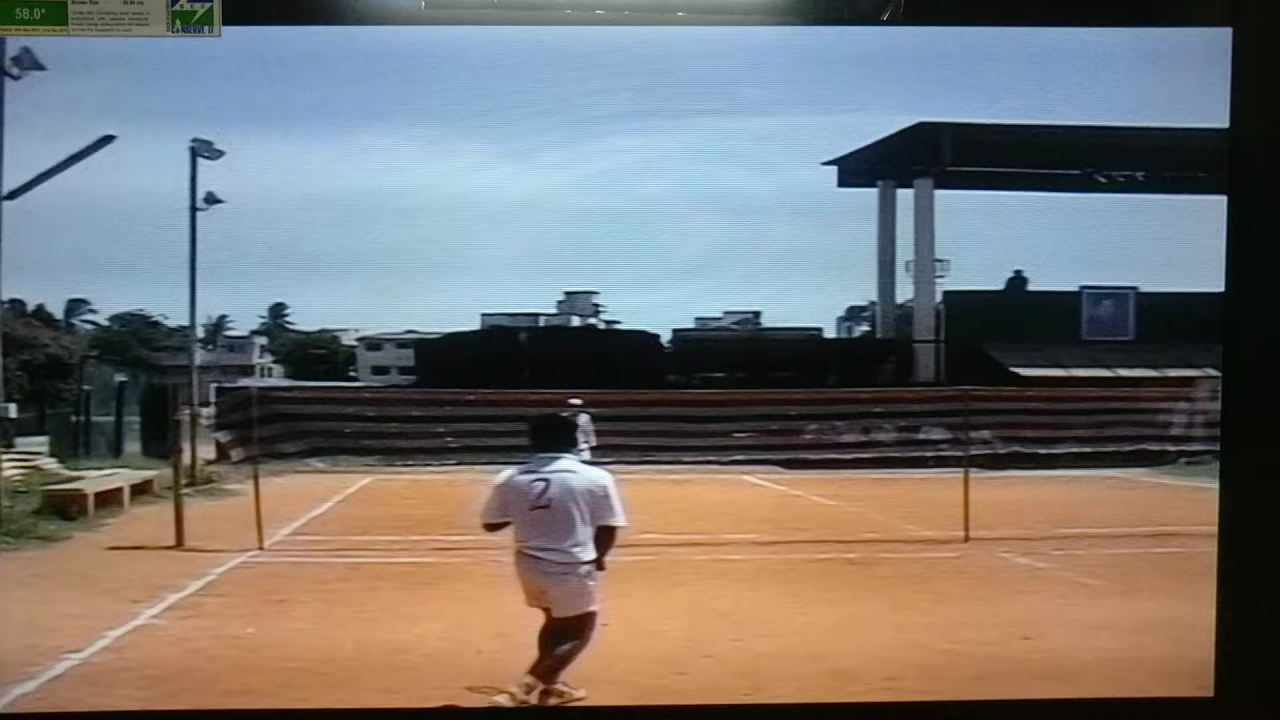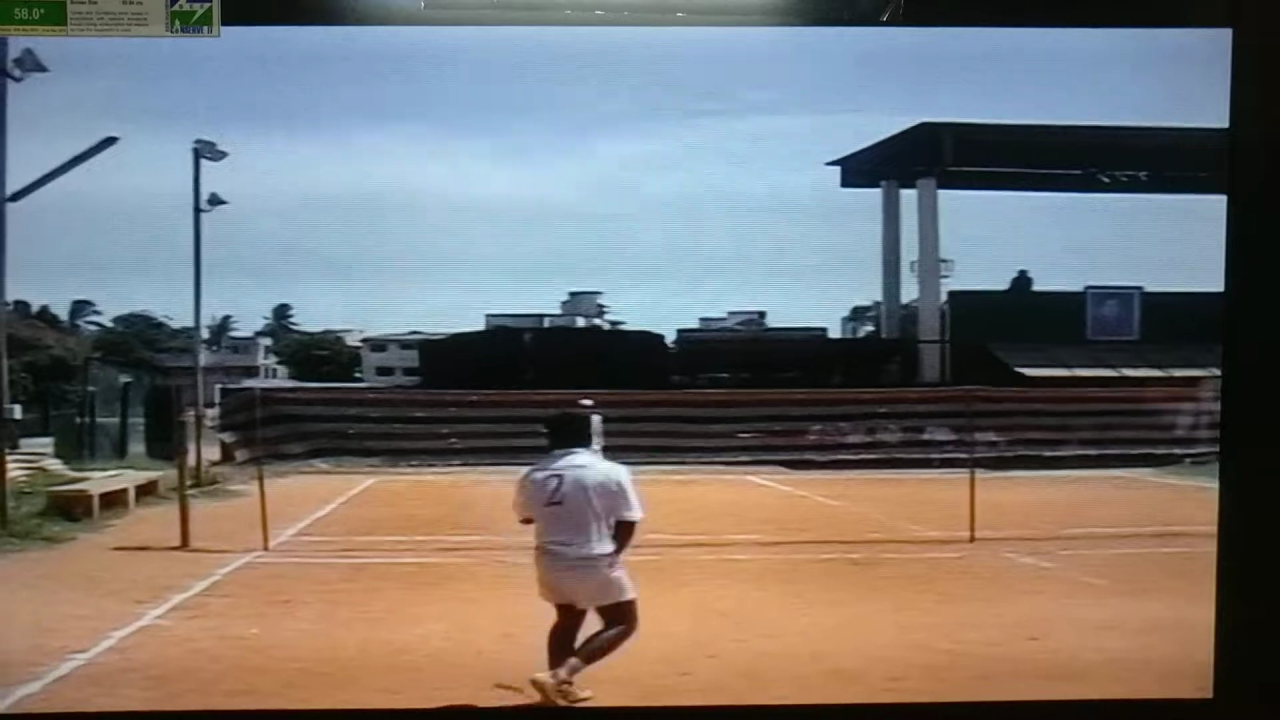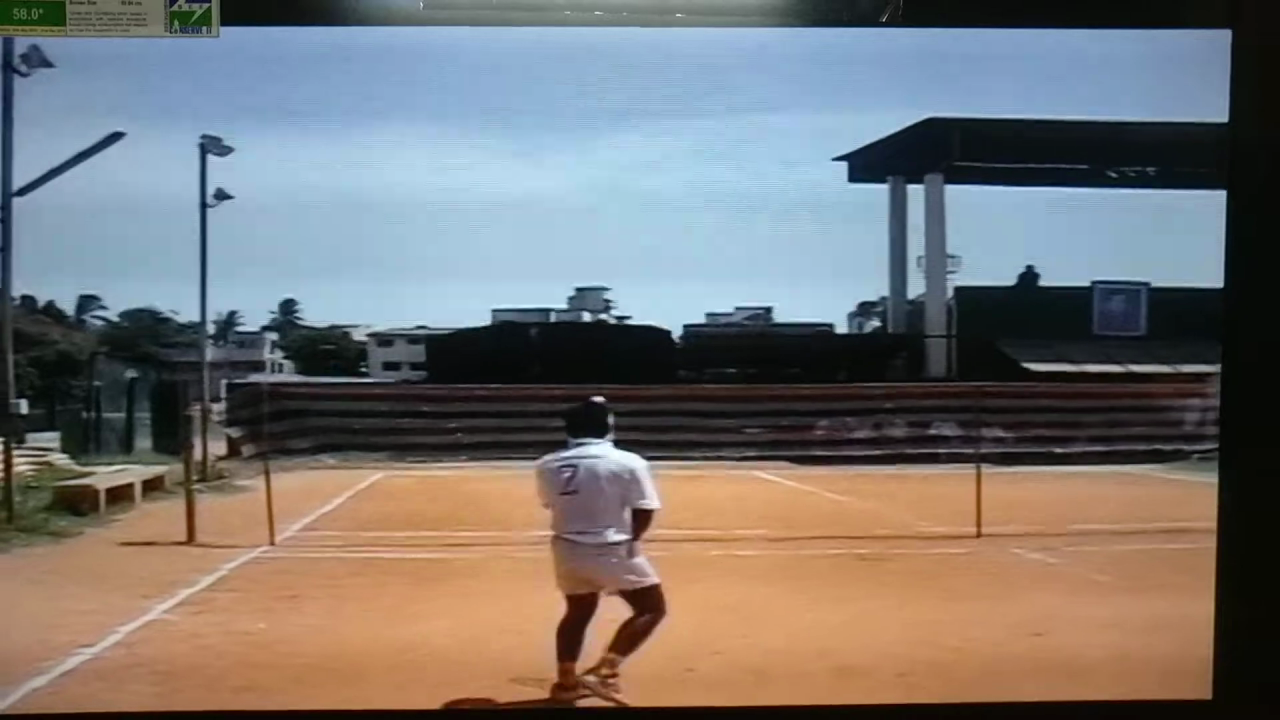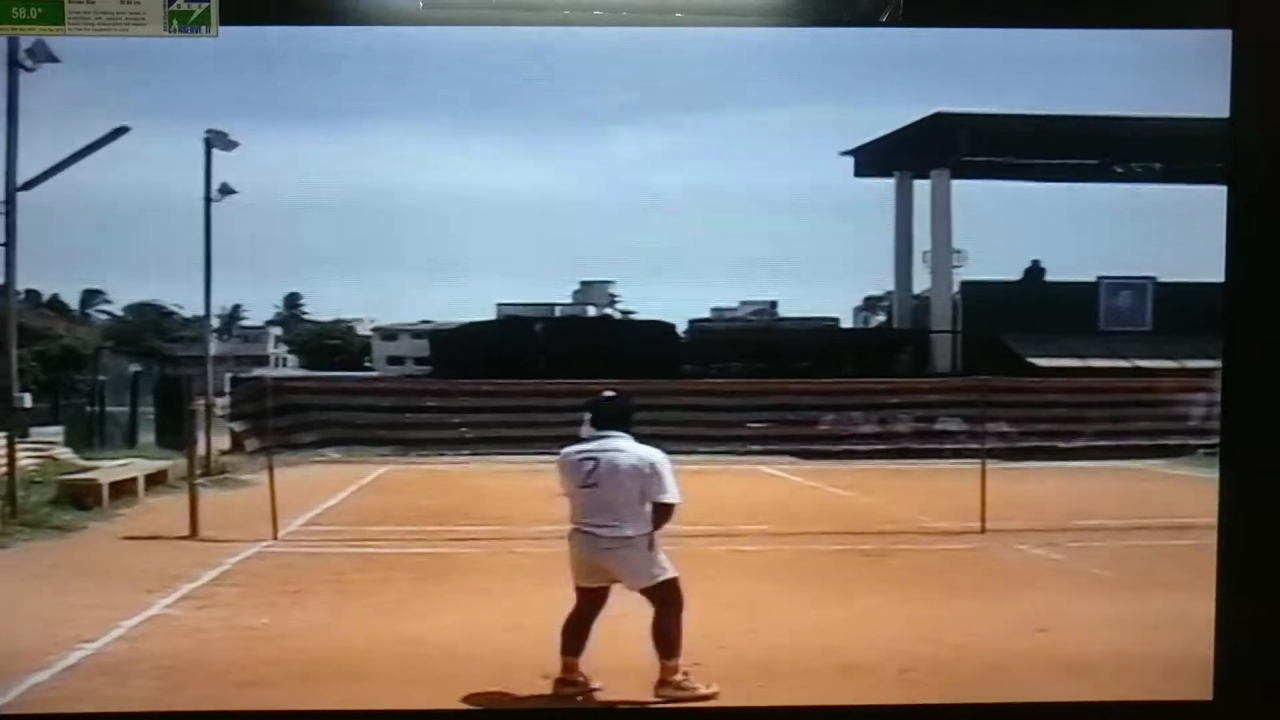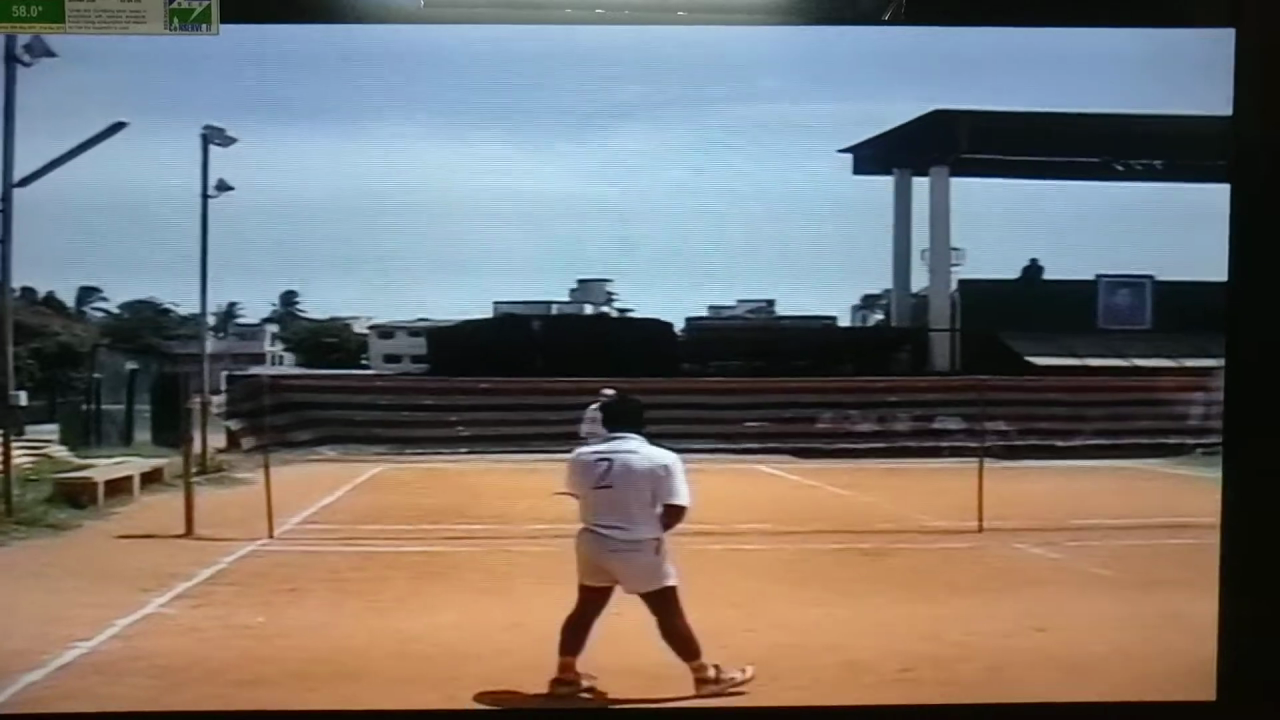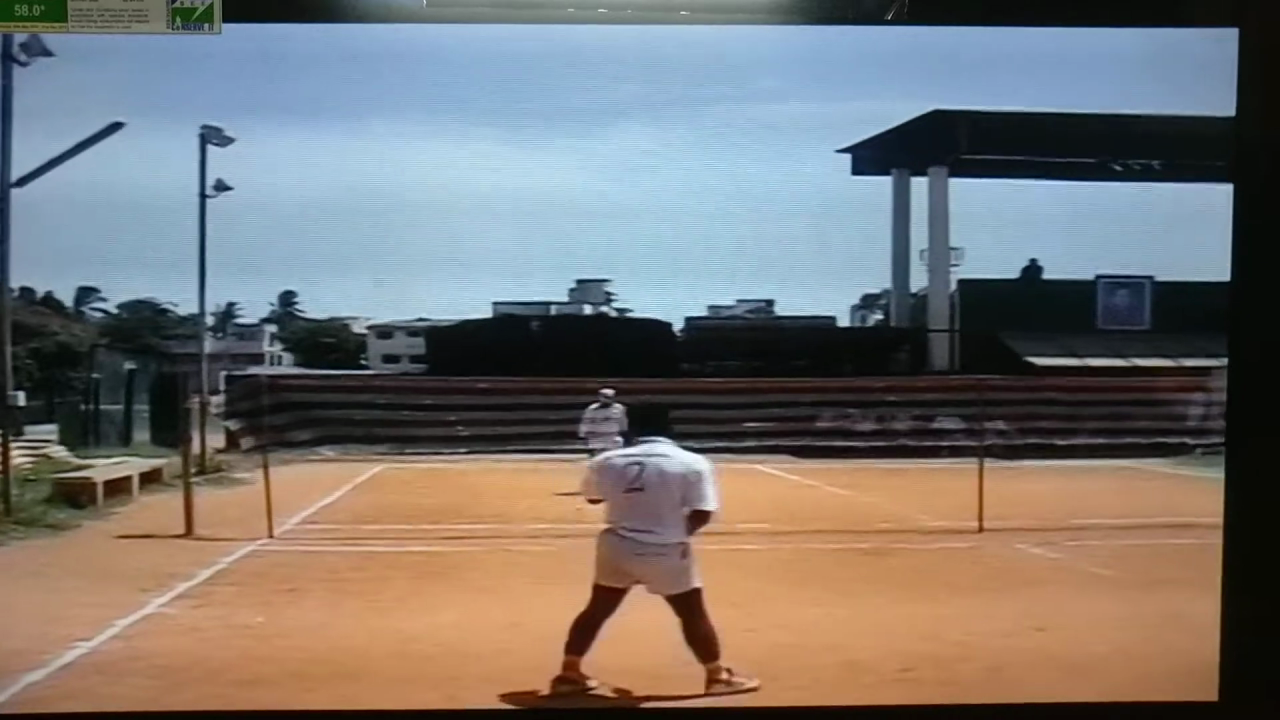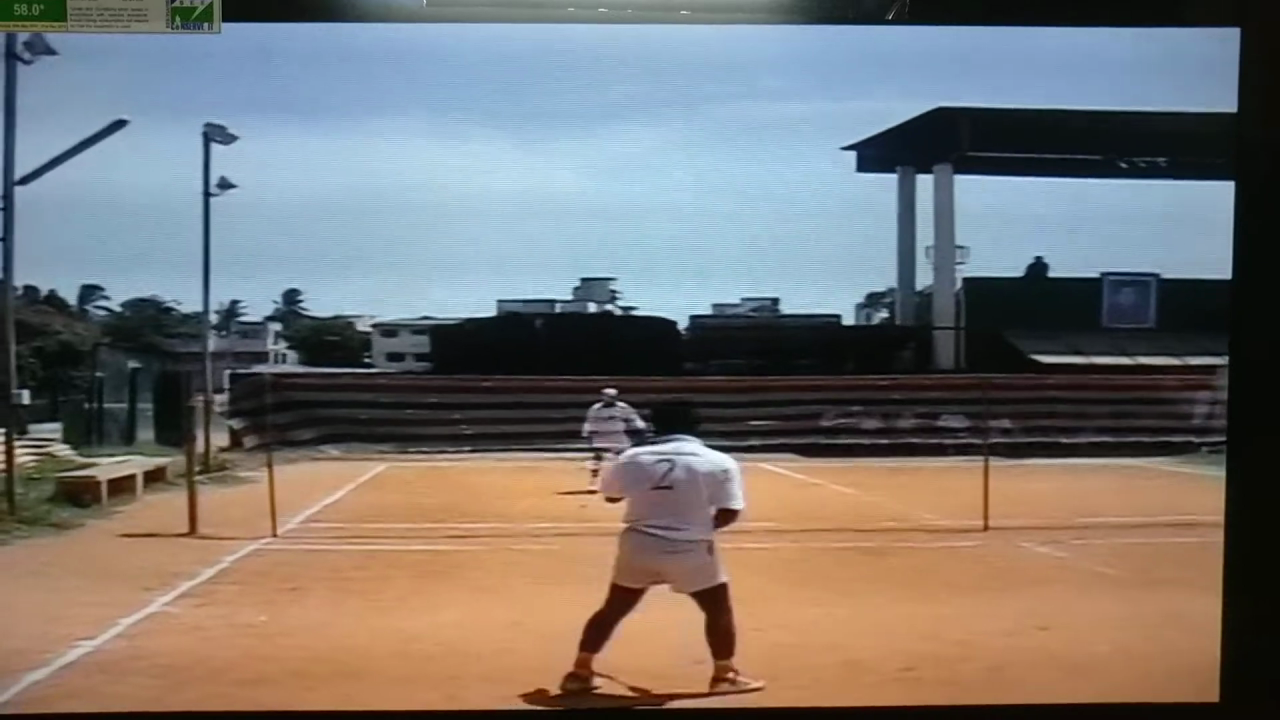
dt=0.1s
person 1, frame 1
left shoulder: (510, 480)
right shoulder: (596, 478)
left elbow: (490, 524)
right elbow: (608, 529)
right wrist: (596, 559)
left hip: (530, 566)
right hip: (573, 569)
left knee: (555, 624)
right knee: (574, 639)
left ankle: (549, 688)
right ankle: (521, 693)
person 1, frame 2
left shoulder: (532, 476)
right shoulder: (612, 472)
left elbow: (526, 516)
right elbow: (626, 523)
right wrist: (613, 551)
left hip: (550, 560)
right hip: (595, 563)
left knee: (567, 620)
right knee: (621, 624)
left ankle: (561, 685)
right ankle: (559, 677)
person 1, frame 3
left shoulder: (548, 465)
right shoulder: (626, 463)
right elbow: (644, 513)
right wrist: (631, 539)
left hip: (567, 551)
right hip: (613, 551)
left knee: (578, 614)
right knee: (651, 609)
left ankle: (566, 681)
right ankle: (604, 672)
person 1, frame 4
left shoulder: (569, 457)
right shoulder: (649, 456)
right elbow: (664, 507)
right wrist: (647, 531)
left hip: (584, 543)
right hip: (631, 545)
left knee: (585, 609)
right knee: (669, 605)
left ankle: (568, 675)
right ankle: (671, 679)
person 1, frame 5
left shoulder: (580, 457)
right shoulder: (662, 459)
right elbow: (675, 511)
right wrist: (654, 530)
left hip: (594, 543)
right hip: (640, 549)
left knee: (586, 609)
right knee: (669, 613)
left ankle: (566, 674)
right ankle: (705, 675)
person 1, frame 6
left shoulder: (608, 460)
right shoulder: (693, 463)
left elbow: (593, 496)
right elbow: (702, 514)
right wrist: (678, 534)
left hip: (614, 546)
right hip: (663, 552)
left knee: (597, 610)
right knee: (694, 614)
left ankle: (568, 674)
right ankle: (718, 676)
person 1, frame 7
left shoulder: (632, 458)
right shoulder: (720, 463)
left elbow: (611, 495)
right elbow: (730, 513)
right wrist: (704, 525)
left hip: (639, 544)
right hip: (691, 549)
left knee: (613, 609)
right knee: (718, 610)
left ankle: (580, 673)
right ankle: (725, 675)
